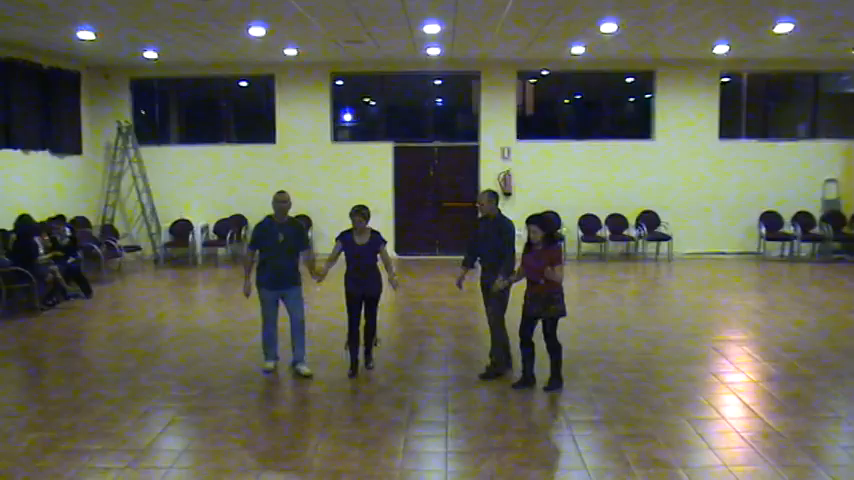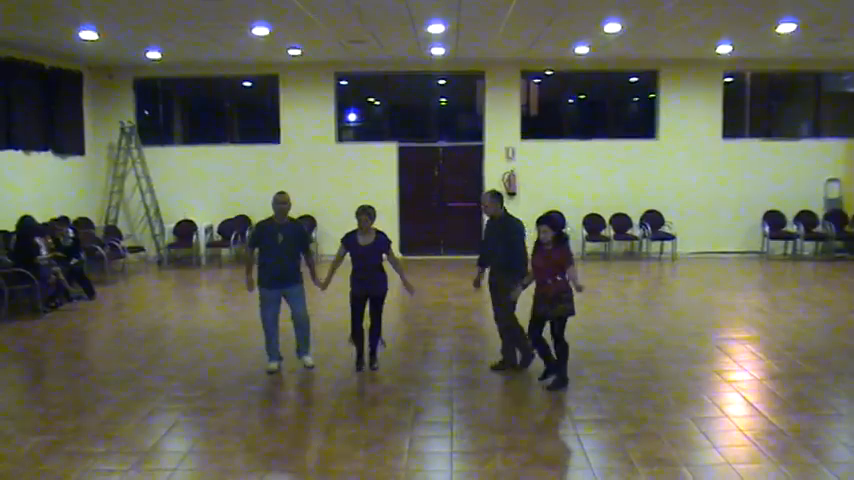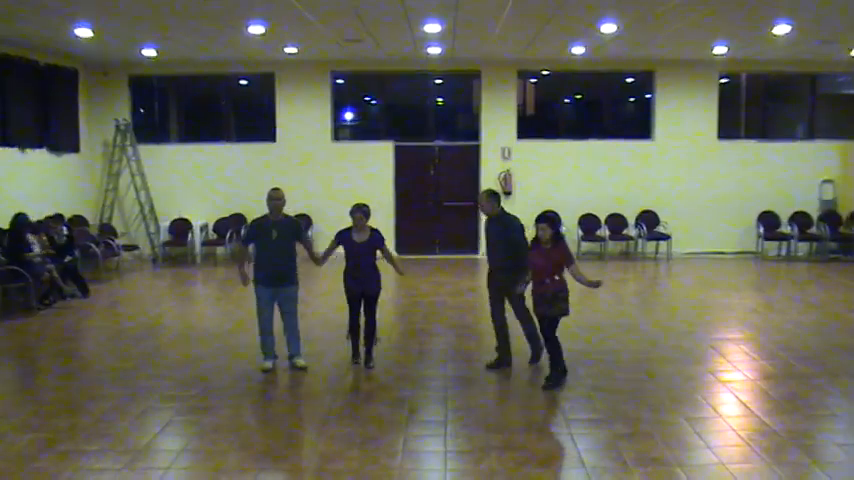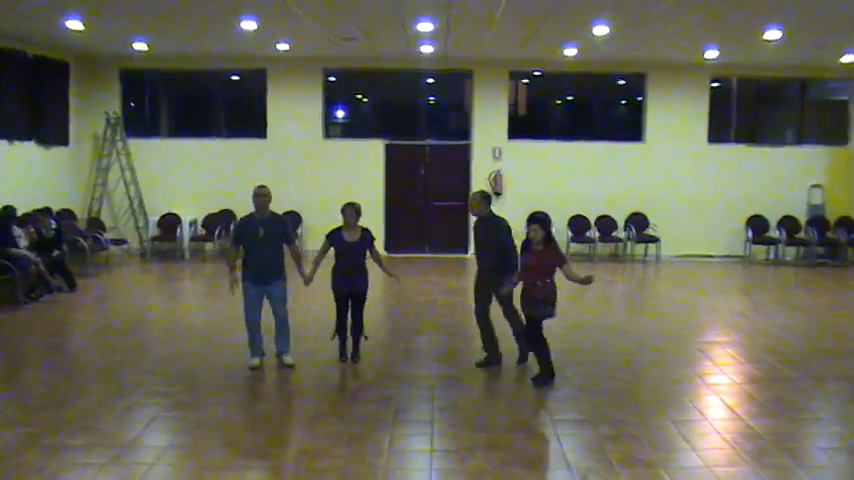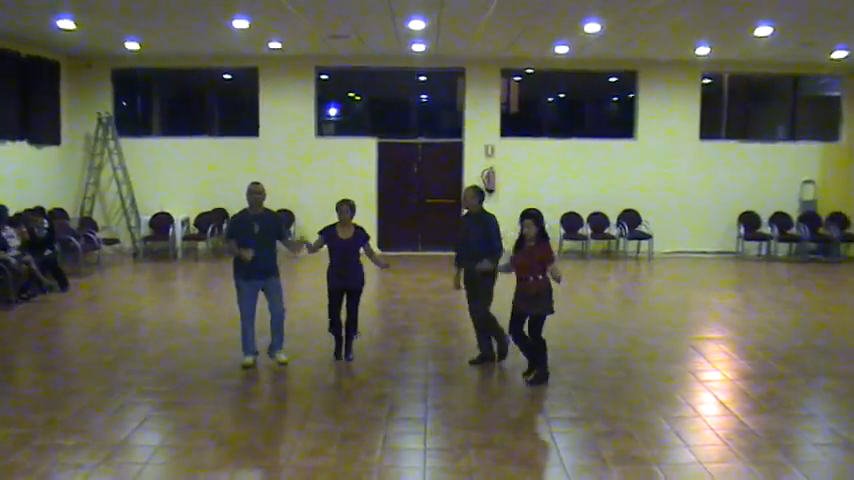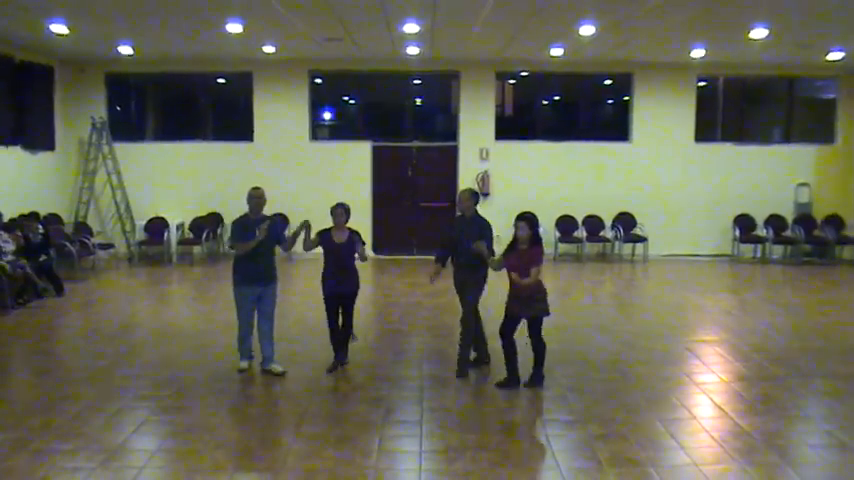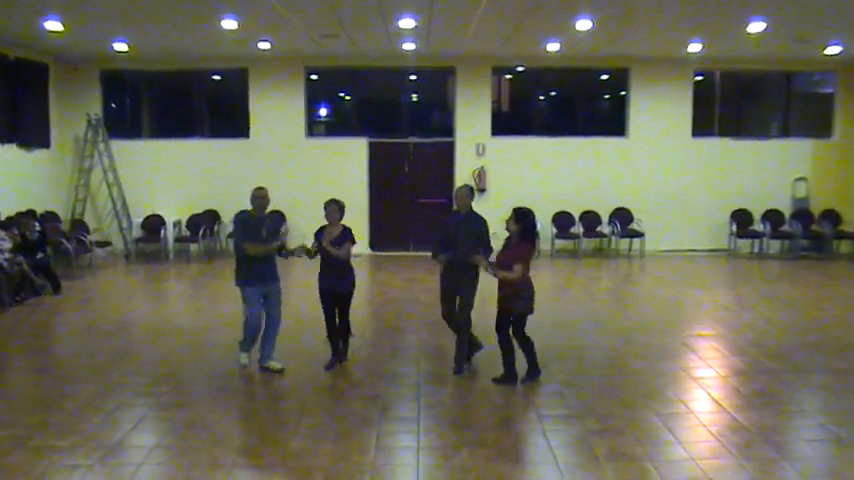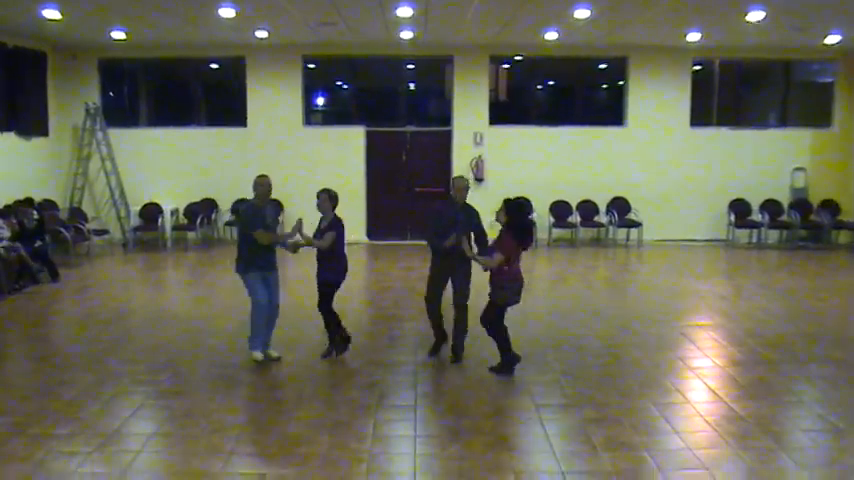
dt=0.2s
person 1, frame 1
left shoulder: (297, 227)
right shoulder: (262, 227)
left elbow: (307, 253)
right elbow: (251, 254)
left wrist: (313, 270)
right wrist: (247, 280)
left hip: (292, 283)
right hip: (267, 283)
left knee: (298, 321)
right knee: (269, 323)
left ankle: (299, 362)
right ankle: (270, 358)
person 1, frame 2
left shoulder: (297, 228)
right shoulder: (262, 227)
left elbow: (307, 253)
right elbow: (250, 251)
left wrist: (314, 276)
right wrist: (248, 276)
left hip: (293, 281)
right hip: (268, 283)
left knee: (301, 317)
right knee: (269, 322)
left ankle: (304, 353)
right ankle: (274, 358)
person 1, frame 3
left shoulder: (292, 224)
right shoulder: (257, 224)
left elbow: (305, 241)
right elbow: (243, 246)
left wrist: (314, 257)
right wrist: (241, 269)
left hip: (288, 281)
right hip: (263, 282)
left knee: (290, 319)
right knee: (265, 321)
left ankle: (295, 355)
right ankle: (269, 357)
person 1, frame 4
left shoulder: (279, 222)
right shoulder: (244, 223)
left elbow: (292, 246)
right elbow: (234, 249)
left wrist: (300, 269)
right wrist: (232, 273)
left hip: (276, 277)
right hip: (251, 279)
left knee: (281, 316)
right knee: (252, 318)
left ankle: (284, 353)
right ankle: (256, 354)
person 1, frame 5
left shoulder: (272, 217)
right shoulder: (238, 219)
left elbow: (285, 241)
right elbow: (230, 245)
left wrist: (294, 245)
right wrist: (242, 253)
left hip: (270, 273)
right hip: (245, 275)
left knee: (278, 311)
right knee: (247, 316)
left ankle: (276, 348)
right ankle: (249, 353)
person 1, frame 6
left shoulder: (272, 223)
right shoulder: (239, 224)
left elbow: (285, 245)
right elbow: (239, 250)
left wrist: (297, 232)
right wrist: (259, 237)
left hip: (268, 280)
right hip: (245, 281)
left knee: (267, 321)
right knee: (245, 321)
left ankle: (268, 362)
right ankle: (245, 358)
person 1, frame 7
left shoulder: (272, 223)
right shoulder: (242, 222)
left elbow: (276, 250)
right elbow: (250, 250)
right wrist: (276, 244)
left hip: (271, 279)
right hip: (249, 280)
left knee: (274, 319)
right knee: (254, 318)
left ankle: (266, 359)
right ankle: (245, 348)
person 1, frame 8
left shoulder: (270, 209)
right shoulder: (248, 211)
right elbow: (263, 238)
left wrist: (287, 243)
right wrist: (289, 236)
left hip: (269, 267)
right hip: (251, 268)
left knee: (273, 308)
right knee: (261, 304)
left ankle: (264, 346)
right ankle: (255, 346)
person 2, frame 1
left shoulder: (505, 225)
right shoulder: (482, 223)
left elbow: (508, 255)
right elbow: (473, 249)
left wrist: (501, 278)
right wrist: (463, 272)
left hip: (501, 277)
right hip: (486, 274)
left knee: (495, 317)
right knee: (492, 317)
left ankle: (499, 365)
right ankle: (503, 360)
person 2, frame 2
left shoulder: (513, 225)
right shoulder: (490, 224)
left elbow: (521, 255)
left wrist: (520, 281)
right wrist: (480, 272)
left hip: (510, 277)
right hip: (495, 275)
left knee: (506, 316)
right knee: (499, 317)
left ankle: (526, 353)
right ankle: (509, 358)
person 2, frame 3
left shoulder: (512, 223)
right shoulder: (489, 222)
left elbow: (523, 252)
left wrist: (523, 279)
left hip: (512, 275)
right hip: (495, 274)
left knee: (521, 313)
right knee: (497, 315)
left ankle: (536, 349)
right ankle: (503, 356)
person 2, frame 4
left shoulder: (500, 225)
right shoulder: (478, 224)
left elbow: (511, 255)
left wrist: (509, 281)
left hip: (501, 277)
right hip: (483, 275)
left knee: (509, 313)
right knee: (480, 313)
left ankle: (524, 349)
right ankle: (492, 354)
person 2, frame 5
left shoulder: (488, 220)
right shoulder: (465, 220)
left elbow: (497, 249)
left wrist: (490, 262)
right wrist: (458, 271)
left hip: (485, 272)
right hip: (470, 271)
left knee: (481, 311)
right knee: (475, 312)
left ankle: (501, 340)
right ankle: (486, 352)
person 2, frame 6
left shoulder: (483, 225)
right shoulder: (457, 223)
left elbow: (489, 253)
right elbow: (447, 246)
left wrist: (483, 251)
right wrist: (438, 265)
left hip: (476, 276)
right hip: (459, 274)
left knee: (467, 317)
right knee: (471, 315)
left ankle: (463, 363)
right ankle: (482, 355)
person 2, frame 7
left shoulder: (479, 222)
right shoulder: (449, 220)
left elbow: (487, 248)
right elbow: (438, 244)
left wrist: (480, 259)
right wrist: (439, 256)
left hip: (469, 273)
right hip: (449, 271)
left knee: (463, 316)
right knee: (448, 313)
left ankle: (460, 359)
right ankle: (472, 344)
person 2, frame 8
left shoulder: (470, 212)
right shoulder: (440, 210)
left elbow: (480, 237)
right elbow: (431, 238)
right wrist: (445, 243)
left hip: (462, 263)
right hip: (440, 261)
left knee: (461, 306)
right knee: (431, 302)
left ankle: (457, 349)
right ankle: (440, 337)
person 3, frame 1
left shoulder: (554, 250)
right shoulder: (529, 248)
left elbow: (559, 276)
right elbow: (521, 271)
left wrist: (552, 276)
right wrist: (506, 281)
left hip: (551, 298)
right hip: (532, 297)
left knee: (550, 338)
right knee: (524, 335)
left ankle: (556, 378)
right ankle: (527, 377)
person 3, frame 2
left shoulder: (563, 250)
right shoulder: (538, 249)
left elbow: (572, 276)
left wrist: (577, 286)
right wrist: (521, 287)
left hip: (560, 297)
right hip: (542, 297)
left knee: (557, 337)
right knee: (533, 334)
left ankle: (562, 377)
right ankle: (551, 365)
person 3, frame 3
left shoulder: (561, 249)
right shoulder: (534, 246)
left elbow: (576, 274)
left wrist: (591, 283)
left hip: (555, 296)
right hip: (539, 294)
left knee: (549, 334)
right knee: (547, 334)
left ankle: (557, 374)
right ankle: (558, 371)
person 3, frame 4
left shoulder: (552, 251)
right shoulder: (526, 247)
left elbow: (570, 273)
left wrist: (584, 280)
right wrist: (512, 283)
left hip: (543, 297)
right hip: (528, 296)
left knee: (531, 334)
right knee: (535, 334)
left ankle: (547, 373)
right ankle: (546, 371)
person 3, frame 5
left shoulder: (544, 247)
right shoulder: (520, 244)
left elbow: (554, 272)
right elbow: (510, 267)
left wrist: (557, 278)
left hip: (540, 295)
right hip: (521, 294)
left knee: (535, 334)
right knee: (515, 330)
left ankle: (542, 372)
right ankle: (534, 362)
person 3, frame 6
left shoulder: (535, 250)
right shoulder: (512, 247)
left elbow: (534, 278)
right elbow: (497, 265)
left wrist: (522, 281)
right wrist: (485, 253)
left hip: (534, 298)
right hip: (515, 297)
left knee: (534, 336)
right knee: (506, 333)
left ankle: (537, 375)
right ankle: (512, 376)
person 3, frame 7
left shoulder: (524, 246)
right shoulder: (510, 241)
left elbow: (515, 275)
left wrist: (490, 269)
right wrist: (491, 265)
left hip: (520, 294)
right hip: (508, 293)
left knee: (518, 332)
right knee: (501, 330)
left ankle: (533, 368)
right ankle: (510, 372)
person 3, frame 8
left shoulder: (509, 237)
right shoulder: (510, 234)
left elbow: (493, 263)
left wrist: (470, 253)
right wrist: (490, 264)
left hip: (506, 284)
right hip: (506, 282)
left knee: (488, 320)
right knee: (496, 322)
left ankle: (509, 357)
right ankle: (507, 361)
person 4, frame 1
left shoulder: (376, 237)
right shoulder: (345, 236)
left elbow: (386, 259)
right elbow: (333, 257)
left wrist: (391, 276)
right wrist: (323, 272)
left hip: (373, 284)
right hip: (353, 284)
left knee: (371, 321)
right knee: (353, 323)
left ankle: (368, 355)
right ankle: (353, 363)
person 4, frame 2
left shoulder: (381, 238)
right shoulder: (349, 238)
left elbow: (393, 260)
right elbow: (338, 259)
left wrist: (404, 280)
right wrist: (328, 279)
left hip: (378, 283)
right hip: (358, 284)
left knee: (376, 320)
right knee: (356, 321)
left ankle: (373, 355)
right ankle: (359, 356)
person 4, frame 3
left shoulder: (375, 235)
right shoulder: (344, 234)
left elbow: (386, 253)
right elbow: (330, 250)
left wrist: (397, 267)
right wrist: (321, 261)
left hip: (371, 281)
right hip: (352, 281)
left knee: (370, 318)
right knee: (354, 317)
left ankle: (369, 355)
right ankle: (355, 351)
person 4, frame 4
left shoulder: (365, 234)
right shoulder: (334, 234)
left elbow: (374, 255)
right elbow: (322, 254)
left wrist: (387, 271)
right wrist: (312, 273)
left hip: (359, 280)
right hip: (340, 280)
left knee: (357, 316)
right knee: (341, 316)
left ankle: (356, 348)
right ankle: (342, 349)
person 4, frame 5
left shoulder: (360, 232)
right shoulder: (329, 231)
left elbow: (370, 254)
right elbow: (315, 248)
left wrist: (380, 263)
right wrist: (309, 247)
left hip: (355, 278)
right hip: (335, 277)
left knee: (352, 314)
right knee: (333, 314)
left ankle: (348, 347)
right ankle: (338, 343)
person 4, frame 6
left shoulder: (354, 235)
right shoulder: (324, 234)
left elbow: (363, 258)
right elbow: (307, 248)
left wrist: (360, 251)
right wrist: (307, 232)
left hip: (349, 281)
right hip: (330, 281)
left knee: (347, 319)
right knee: (332, 320)
left ankle: (344, 352)
right ankle: (337, 357)
person 4, frame 7
left shoulder: (346, 232)
right shoulder: (321, 231)
left elbow: (343, 255)
right elbow: (313, 253)
left wrist: (327, 246)
right wrist: (307, 251)
left hip: (343, 279)
right hip: (325, 279)
left knee: (343, 316)
right knee: (329, 318)
left ankle: (344, 347)
right ankle: (336, 354)
person 4, frame 8
left shoulder: (335, 223)
right shoulder: (324, 220)
left elbow: (323, 245)
left wrist: (303, 236)
right wrist: (302, 243)
left hip: (335, 269)
right hip: (325, 268)
left knee: (324, 305)
right knee: (325, 305)
left ankle: (343, 337)
right ankle: (334, 342)
